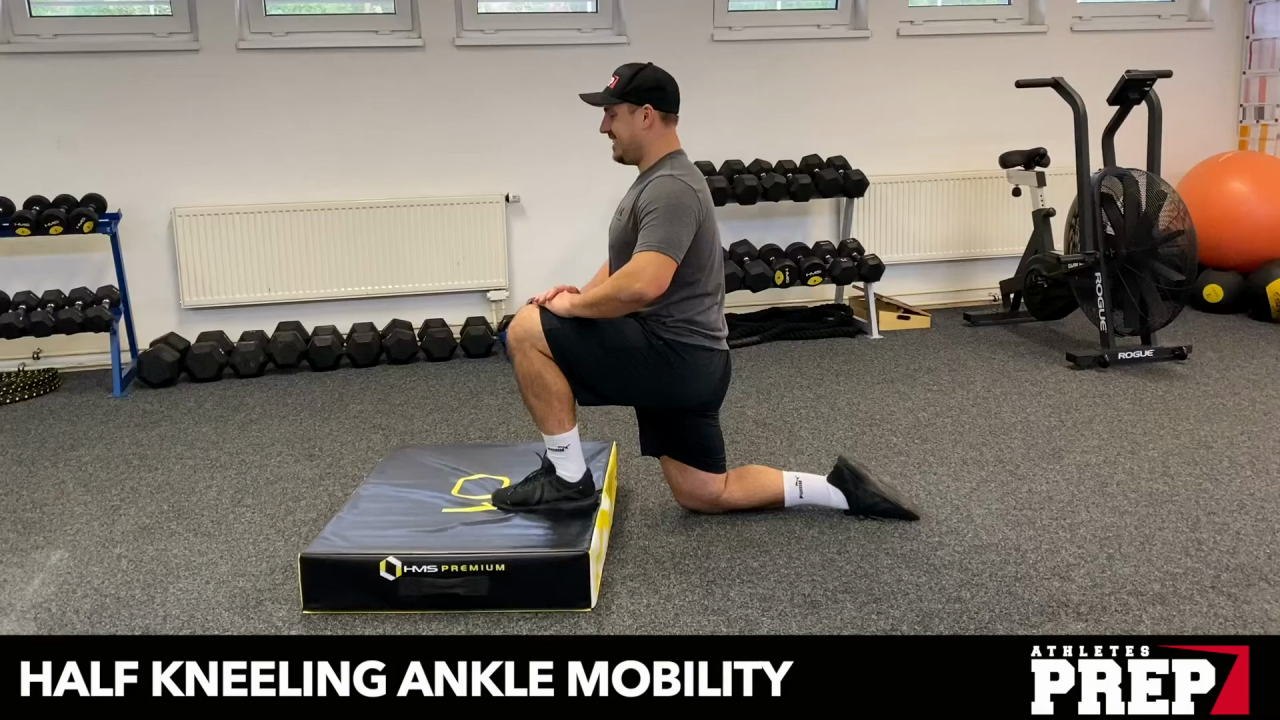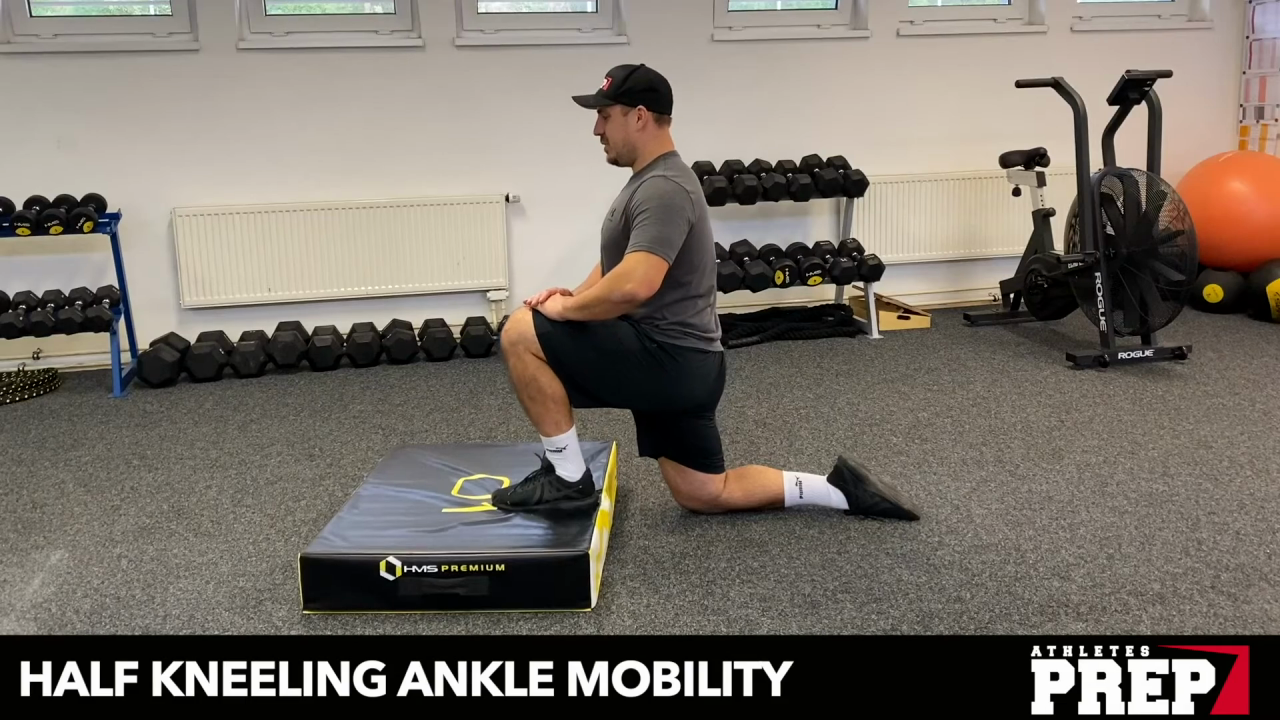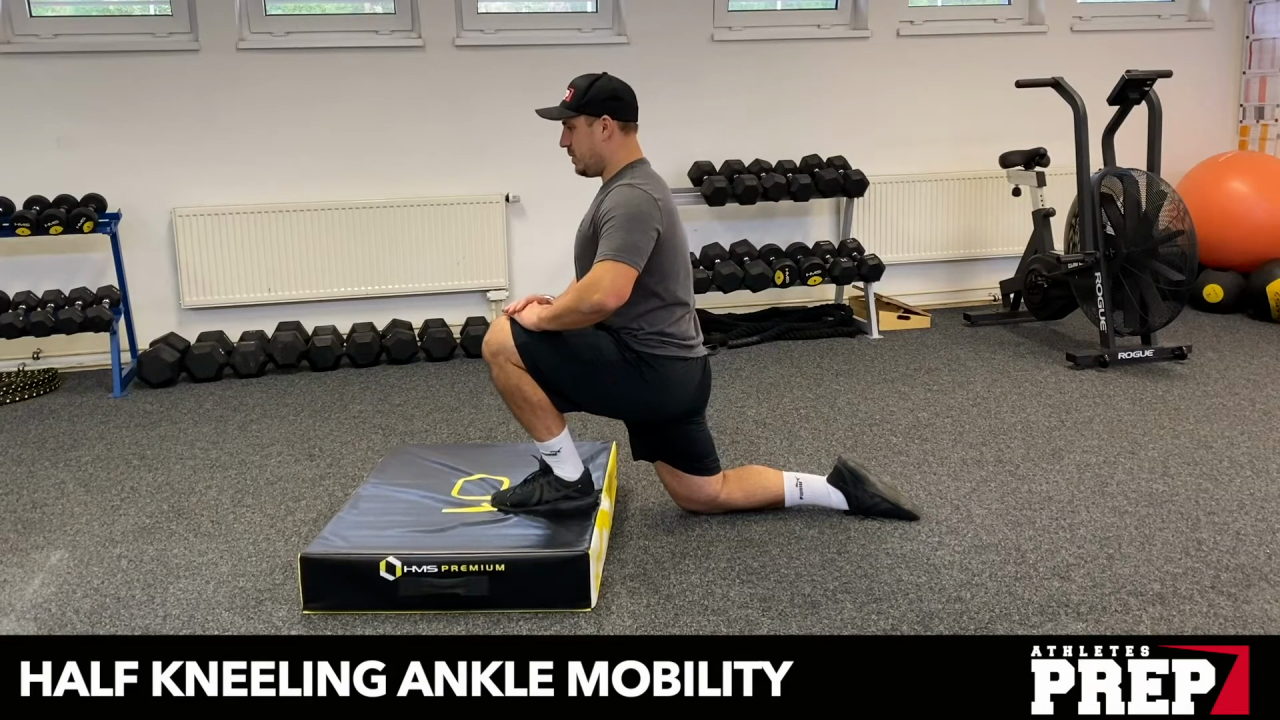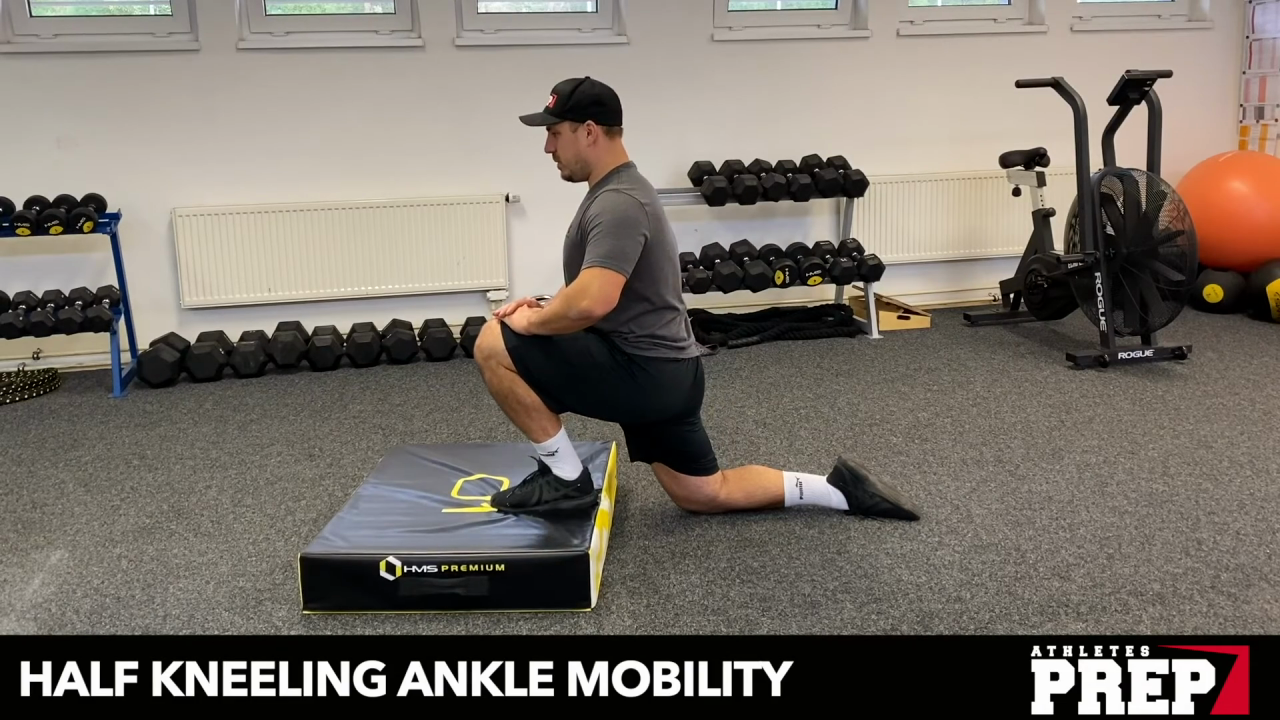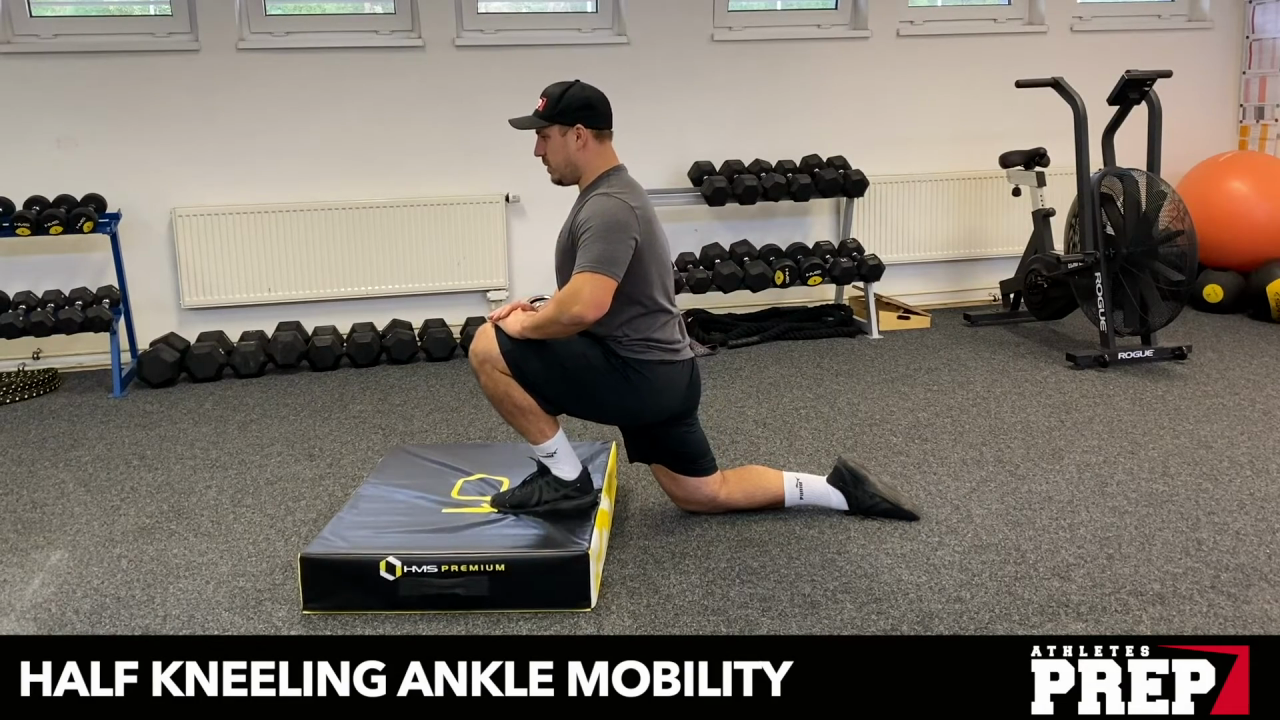
dt=1s
person 1, frame 1
left shoulder: (670, 189)
right shoulder: (657, 179)
left elbow: (642, 285)
right elbow: (625, 262)
left wrist: (573, 305)
right wrist: (581, 294)
left hip: (672, 358)
right hip: (683, 360)
left knee: (526, 330)
right knee: (706, 495)
left ankle: (568, 479)
right ankle: (842, 491)
person 1, frame 2
left shoulder: (662, 189)
right shoulder: (652, 181)
left elbow: (634, 286)
right elbow: (619, 263)
left wrist: (567, 310)
right wrist: (574, 295)
left hip: (665, 360)
right hip: (678, 362)
left knee: (521, 332)
right knee: (705, 495)
left ankle: (567, 478)
right ankle: (839, 490)
person 1, frame 3
left shoulder: (631, 198)
right shoulder: (629, 187)
left elbow: (603, 296)
right elbow: (600, 274)
left wrist: (541, 319)
right wrist: (554, 304)
left hip: (647, 370)
right hip: (669, 370)
left knee: (502, 340)
right knee: (705, 495)
left ankle: (567, 480)
right ankle: (837, 490)
person 1, frame 4
left shoulder: (618, 203)
right shoulder: (616, 191)
left elbow: (592, 302)
right elbow: (593, 282)
left wrist: (531, 322)
right wrist: (544, 306)
left hip: (640, 373)
right hip: (661, 372)
left knee: (494, 343)
right knee: (706, 493)
left ankle: (566, 478)
right ankle: (837, 490)
person 1, frame 5
left shoulder: (608, 208)
right shoulder: (609, 195)
left elbow: (584, 308)
right elbow: (589, 288)
left wrist: (525, 326)
right wrist: (540, 310)
left hip: (635, 376)
right hip: (659, 374)
left knee: (489, 347)
right knee: (706, 494)
left ankle: (565, 478)
right ankle: (837, 490)
